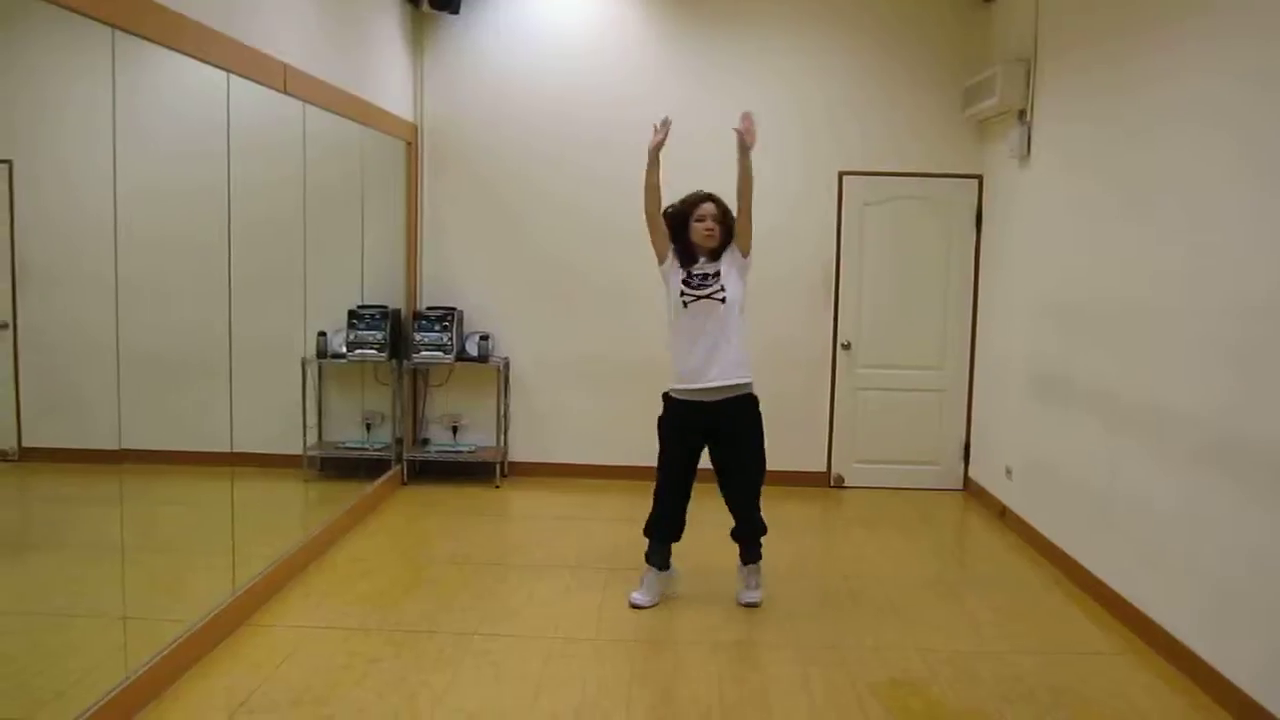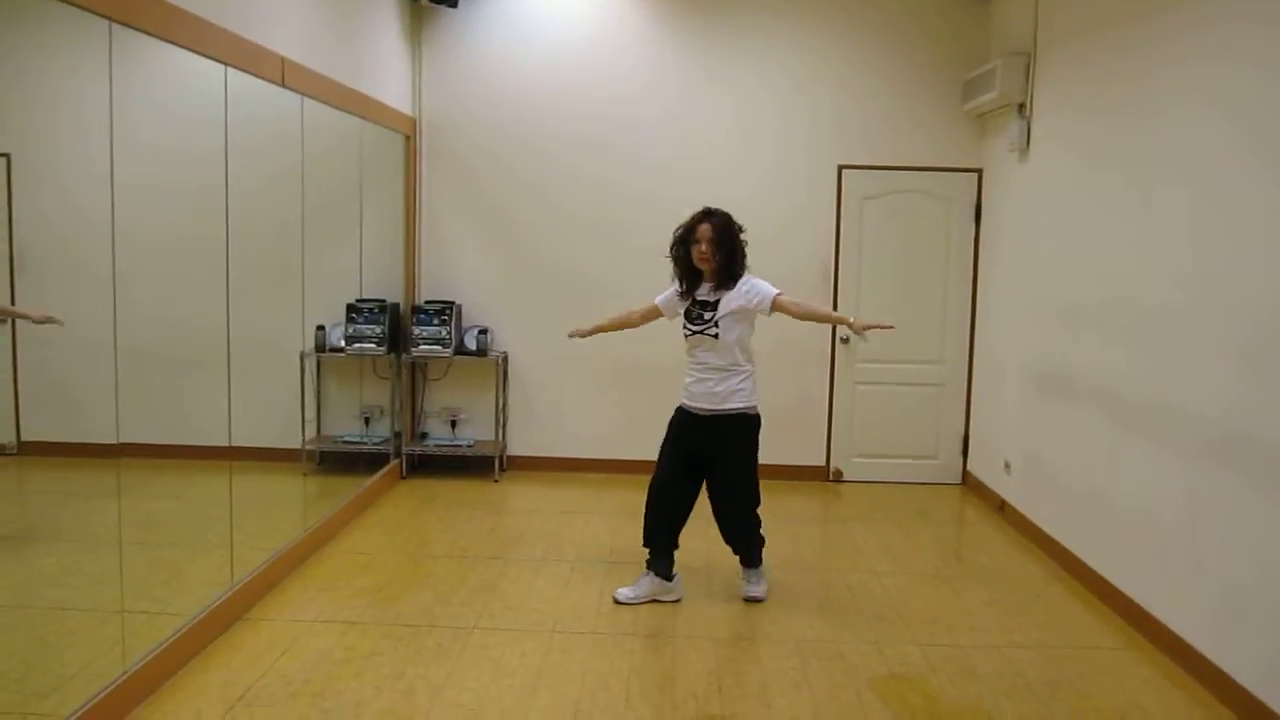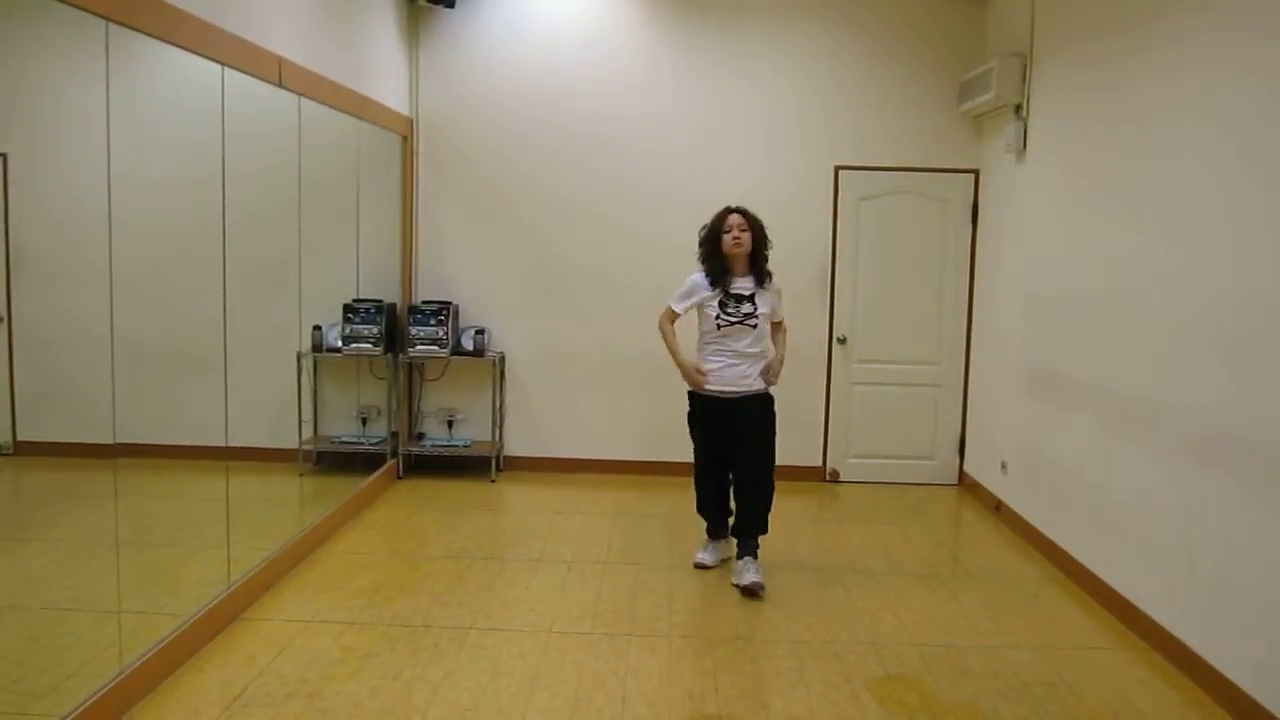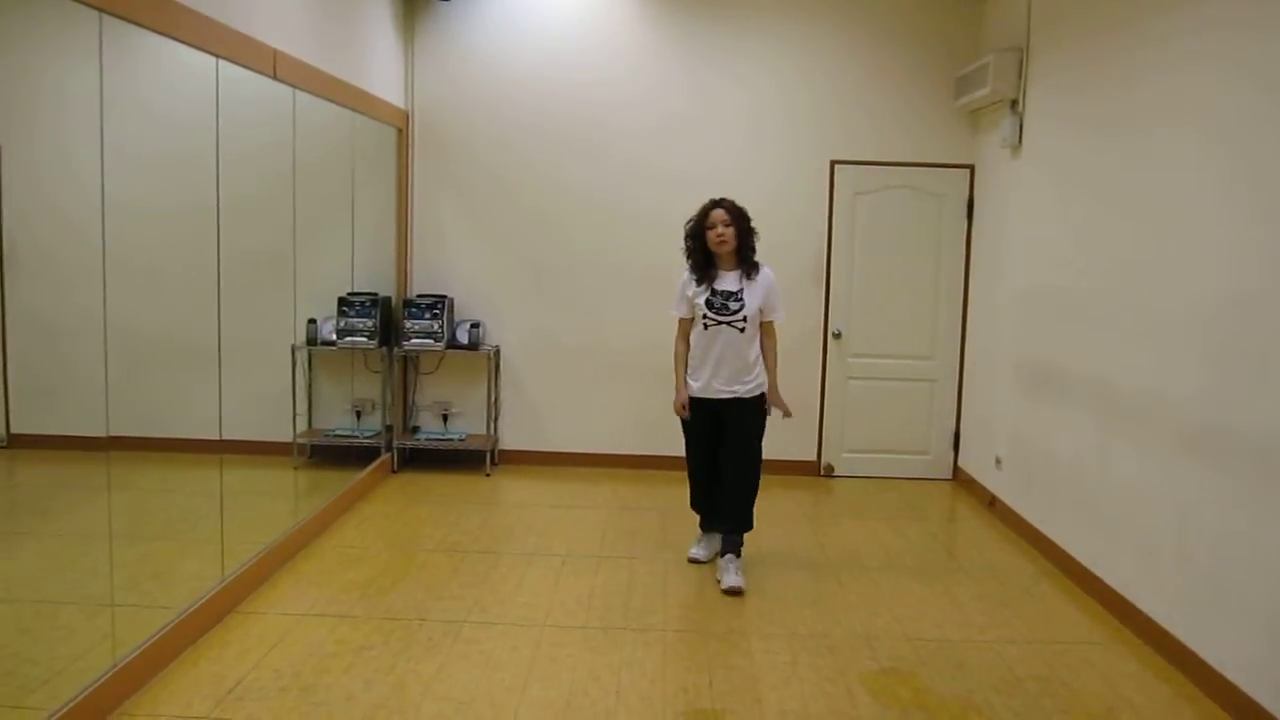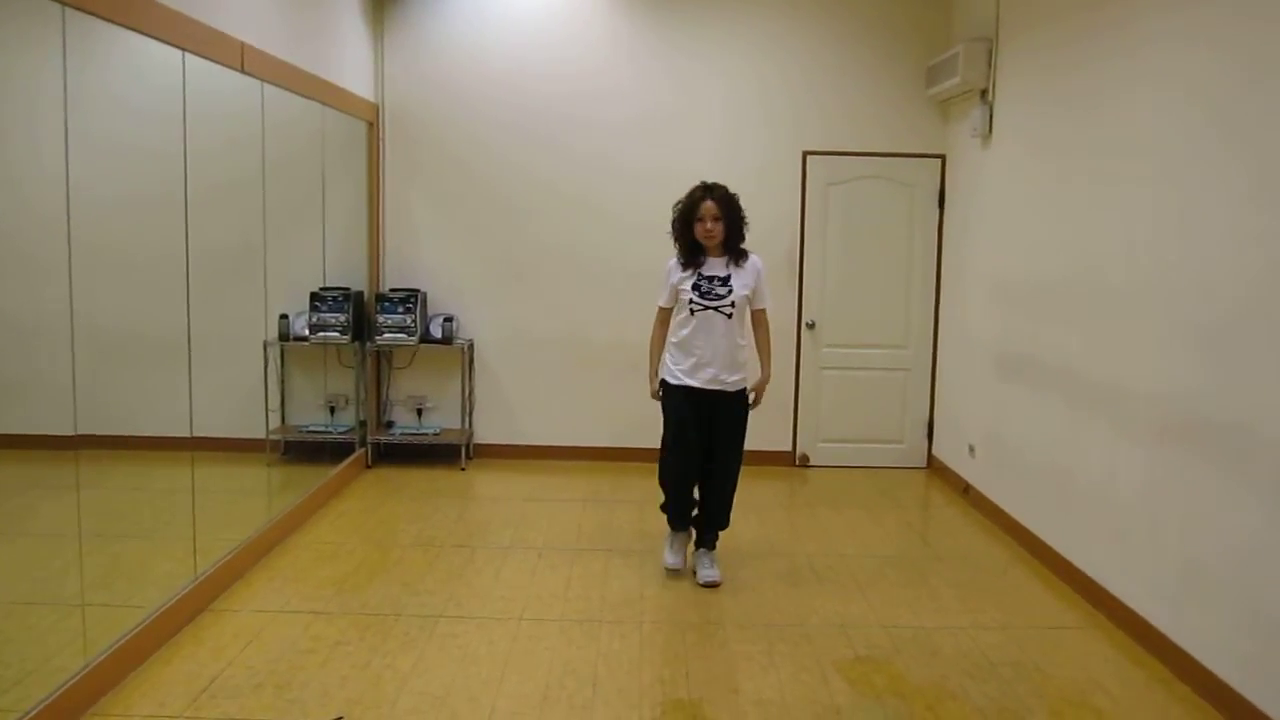
dt=1s
person 1, frame 1
left shoulder: (734, 263)
right shoulder: (673, 265)
left elbow: (745, 208)
right elbow: (654, 213)
left wrist: (744, 153)
right wrist: (654, 156)
left hip: (734, 399)
right hip: (683, 400)
left knee: (743, 488)
right knee: (671, 489)
left ankle: (750, 567)
right ankle: (657, 571)
person 1, frame 2
left shoulder: (745, 289)
right shoulder: (683, 291)
left elbow: (792, 305)
right elbow: (639, 315)
left wrist: (847, 320)
right wrist: (593, 329)
left hip: (734, 416)
right hip: (690, 413)
left knee: (735, 501)
right knee: (664, 492)
left ankle: (753, 569)
right ankle: (660, 576)
person 1, frame 3
left shoulder: (768, 284)
right shoulder: (701, 283)
left elbow: (778, 325)
right elbow: (665, 320)
left wrist: (778, 357)
right wrist: (683, 364)
left hip: (754, 397)
right hip: (709, 395)
left knee: (755, 475)
right knee: (710, 472)
left ankle: (747, 556)
right ankle: (717, 537)
person 1, frame 4
left shoulder: (762, 279)
right shoulder: (693, 280)
left elbow: (767, 336)
right elbow: (683, 337)
left wrist: (773, 388)
right wrist: (680, 387)
left hip: (746, 395)
right hip: (701, 394)
left knee: (740, 473)
right knee: (702, 469)
left ankle: (731, 555)
right ankle: (710, 531)
person 1, frame 5
left shoulder: (750, 267)
right shoulder: (678, 266)
left elbow: (759, 322)
right elbow: (662, 322)
left wrist: (765, 373)
right wrist: (653, 373)
left hip: (730, 387)
right hip: (681, 383)
left knee: (722, 471)
right knee: (679, 461)
left ankle: (706, 547)
right ankle: (679, 529)
